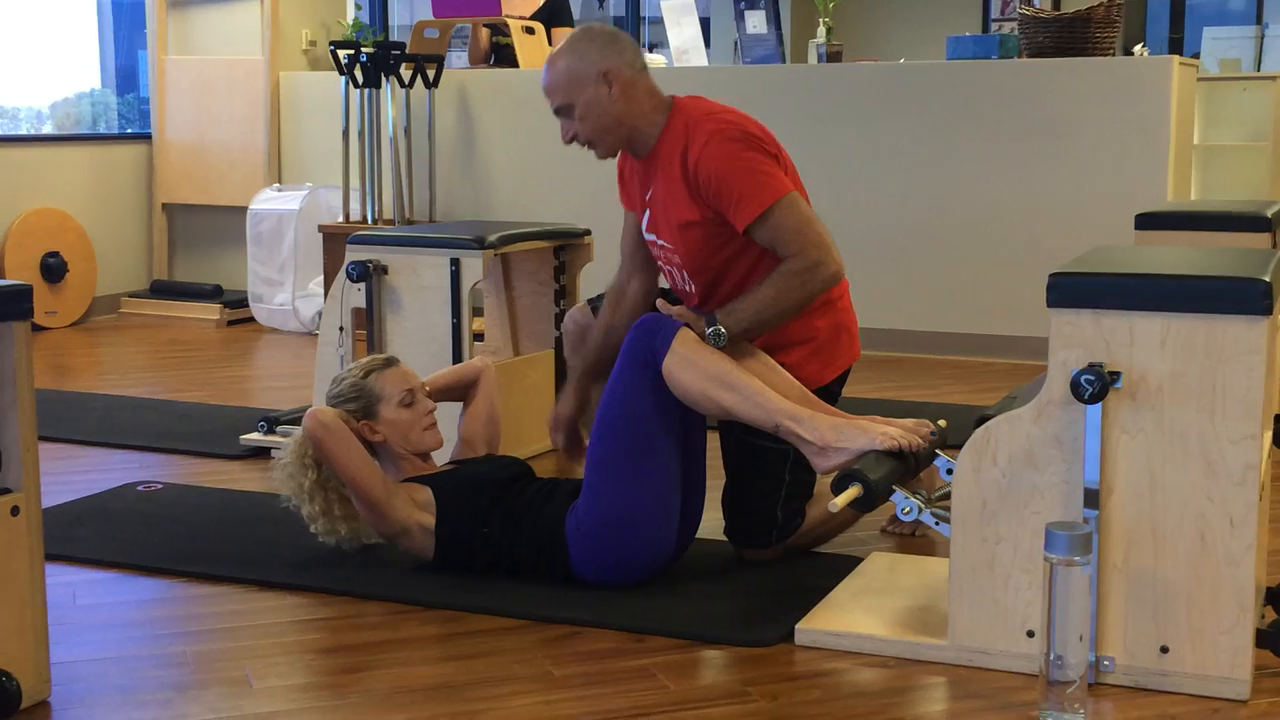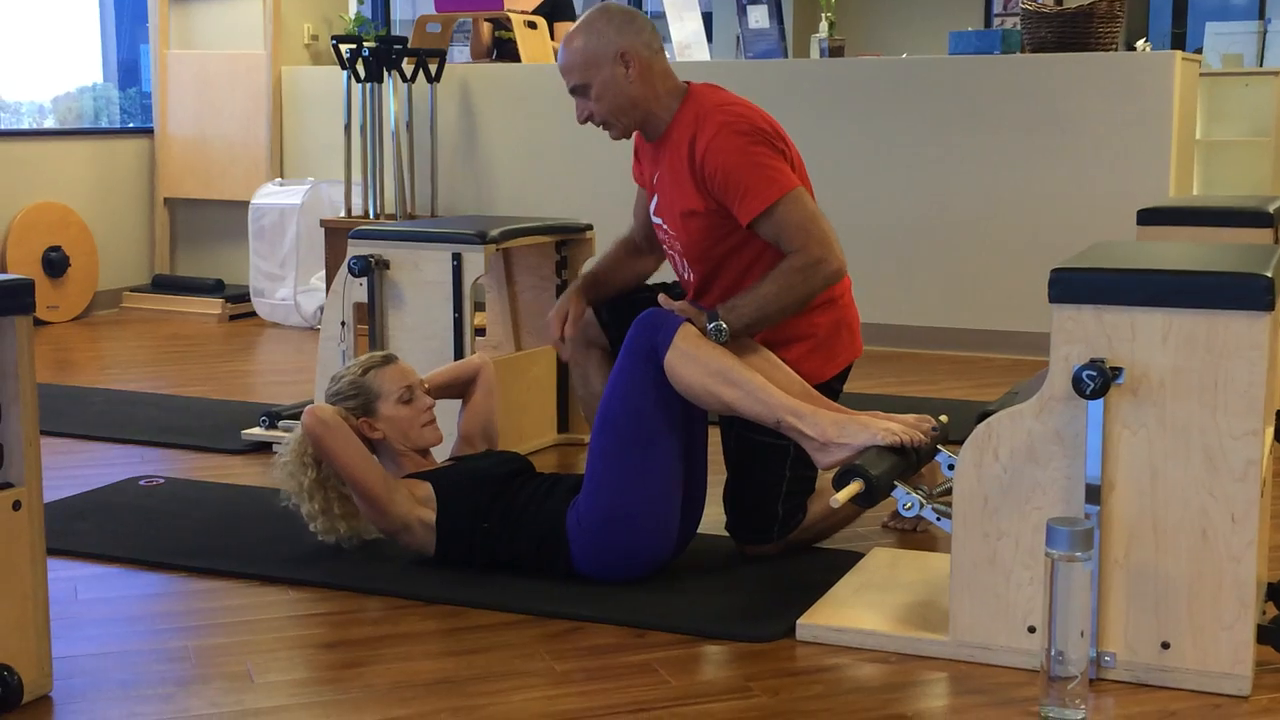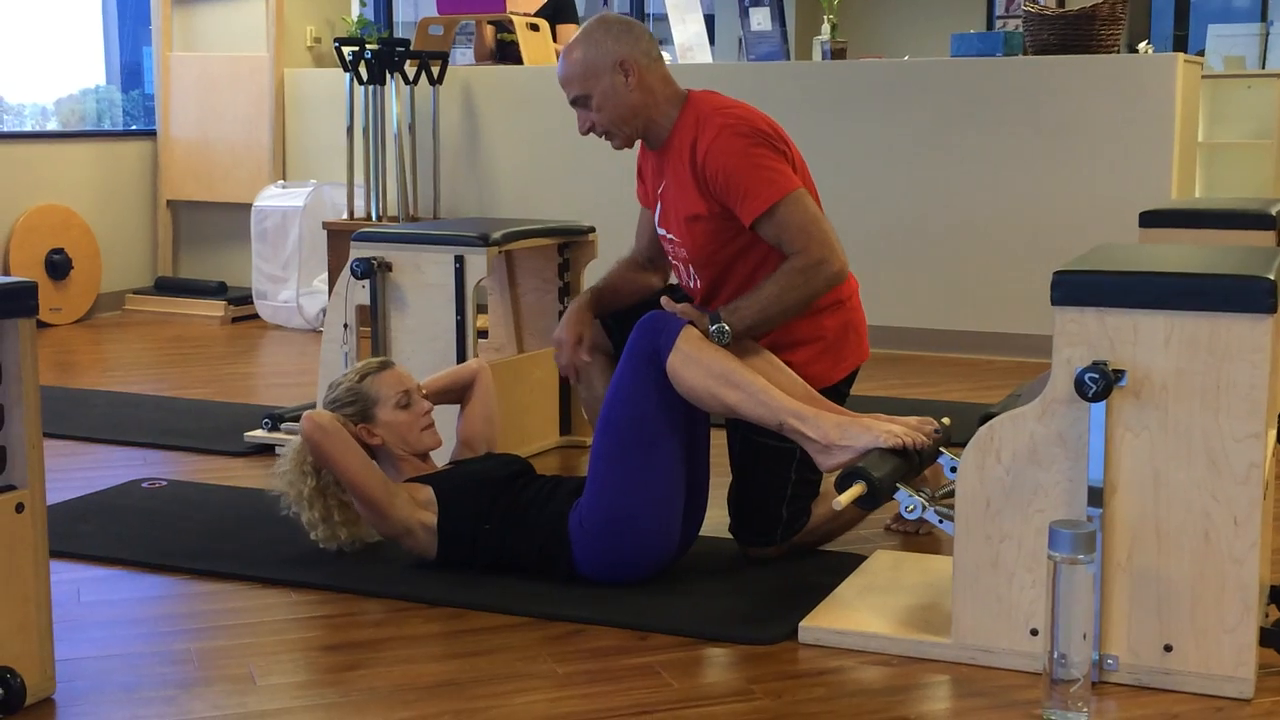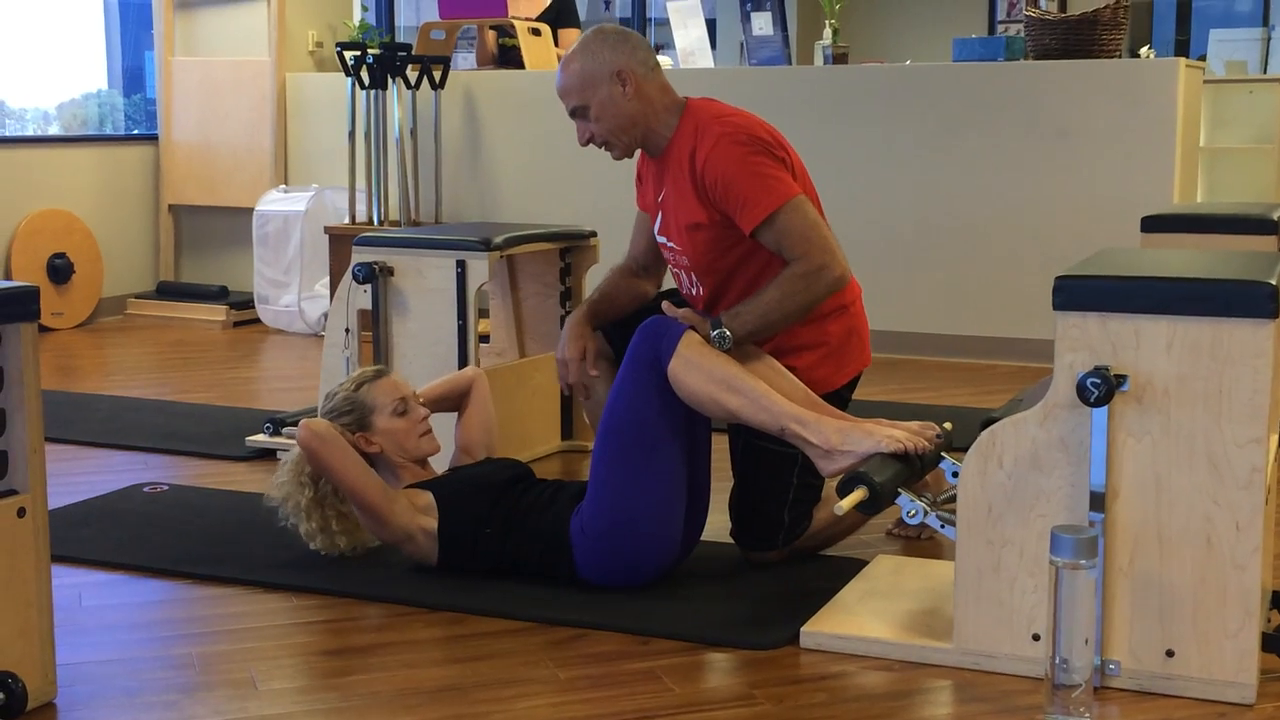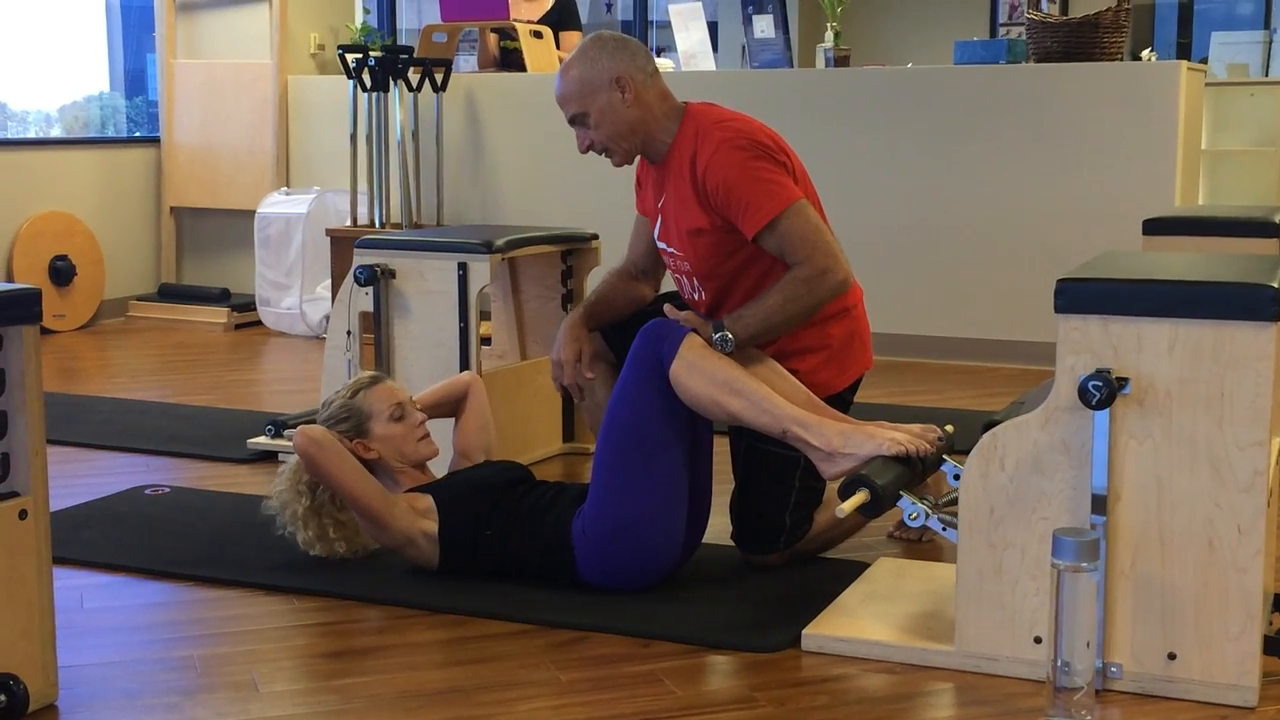
dt=0.2s
person 1, frame 1
left shoulder: (464, 463)
right shoulder: (399, 512)
left elbow: (481, 369)
right elbow: (317, 422)
left wrist: (413, 387)
right wrist: (384, 403)
left hip: (650, 527)
right hip: (604, 544)
left knee: (692, 332)
right knee: (651, 337)
left ankle: (857, 435)
right ankle: (821, 438)
person 1, frame 2
left shoulder: (460, 464)
right shoulder: (400, 508)
left elbow: (480, 367)
right elbow: (316, 419)
left wrist: (413, 384)
right wrist: (381, 400)
left hip: (649, 525)
right hip: (604, 540)
left knee: (693, 330)
right knee: (654, 332)
left ankle: (848, 428)
right ankle: (819, 432)
person 1, frame 3
left shoulder: (462, 468)
right shoulder: (401, 512)
left elbow: (476, 371)
right elbow: (314, 425)
left wrist: (413, 389)
right wrist: (382, 405)
left hip: (652, 526)
right hip: (607, 541)
left knee: (692, 331)
right knee: (656, 334)
left ankle: (848, 431)
right ankle: (823, 435)
person 1, frame 4
left shoulder: (462, 475)
right shoulder: (402, 518)
left elbow: (473, 377)
right elbow: (311, 431)
left wrist: (407, 396)
right wrist: (380, 413)
left hip: (653, 530)
right hip: (610, 545)
left knee: (701, 333)
right knee: (658, 338)
left ankle: (857, 435)
right ankle: (825, 439)
person 1, frame 5
left shoulder: (460, 477)
right shoulder: (402, 521)
left elbow: (470, 382)
right elbow: (307, 438)
left wrist: (405, 402)
right wrist: (379, 421)
left hip: (654, 533)
right hip: (611, 547)
left knee: (696, 338)
right knee: (660, 341)
left ankle: (859, 442)
right ankle: (828, 442)
person 2, frame 1
left shoulder: (717, 144)
right shoulder: (636, 156)
left elbow: (819, 265)
right elbow: (633, 285)
left wrist: (712, 331)
right wrist: (579, 389)
left hip: (792, 348)
right hip: (723, 326)
left knee: (759, 544)
right knee: (583, 325)
person 2, frame 2
left shoulder: (726, 135)
right shoulder: (651, 135)
left elbow: (822, 262)
right elbow: (642, 245)
left wrist: (714, 325)
right wrist: (580, 293)
left hip: (790, 344)
right hip: (722, 317)
left knee: (760, 538)
right knee: (589, 325)
person 2, frame 3
left shoulder: (727, 139)
right shoulder: (654, 144)
left elbow: (823, 264)
right elbow: (648, 264)
left wrist: (716, 328)
right wrist: (584, 304)
left hip: (797, 347)
right hip: (729, 324)
left knee: (764, 540)
right knee: (590, 331)
person 2, frame 4
left shoulder: (725, 146)
right shoulder: (654, 154)
left elbow: (825, 270)
right elbow: (641, 271)
left wrist: (716, 333)
right wrist: (582, 318)
left hip: (800, 354)
right hip: (730, 329)
left knee: (765, 544)
right knee: (594, 337)
person 2, frame 5
left shoulder: (726, 150)
right shoulder: (653, 158)
left elbow: (826, 273)
right elbow: (639, 276)
left wrist: (719, 337)
right wrist: (578, 319)
left hip: (801, 355)
right hip: (731, 334)
left knee: (767, 547)
right knee: (593, 340)
